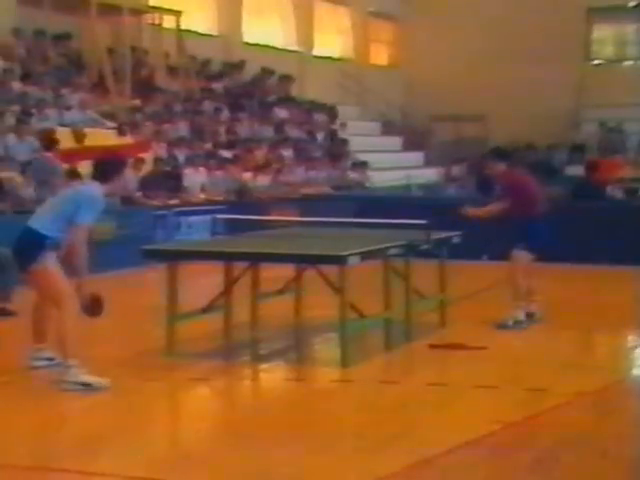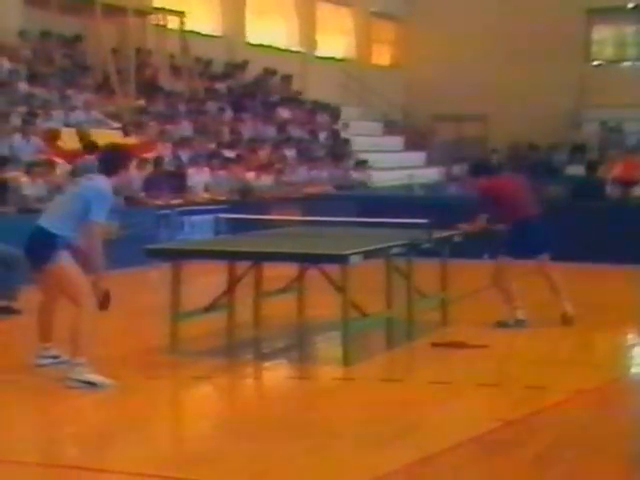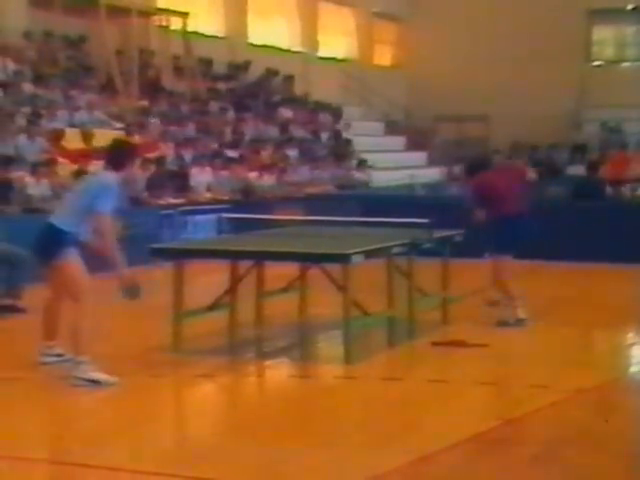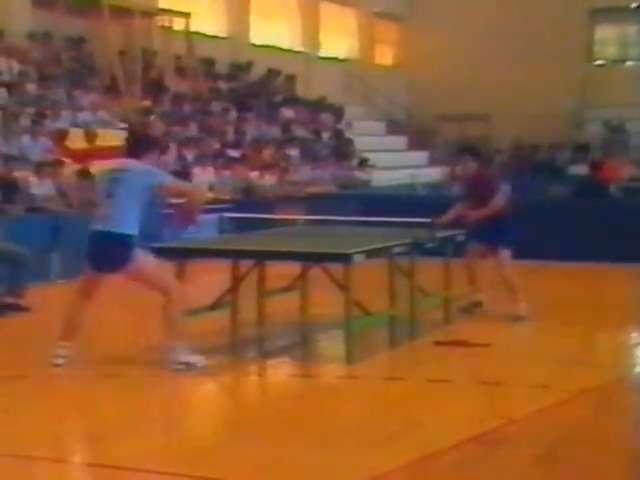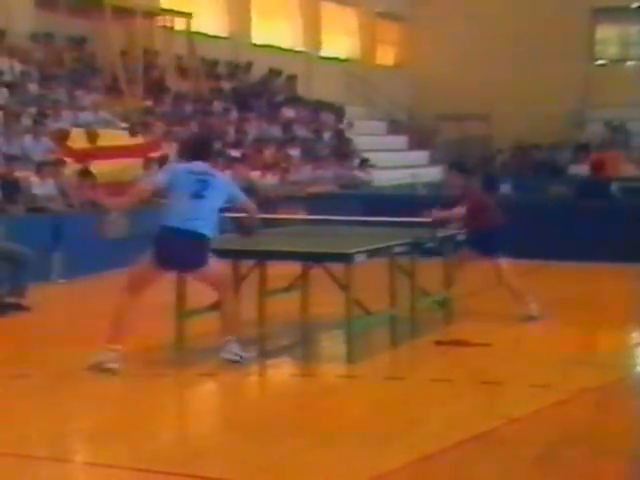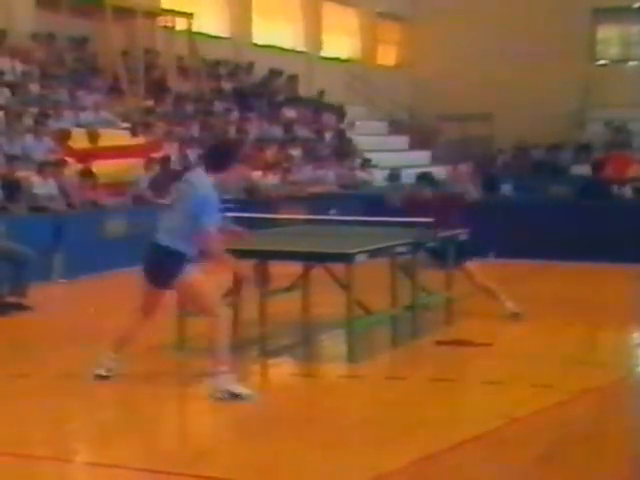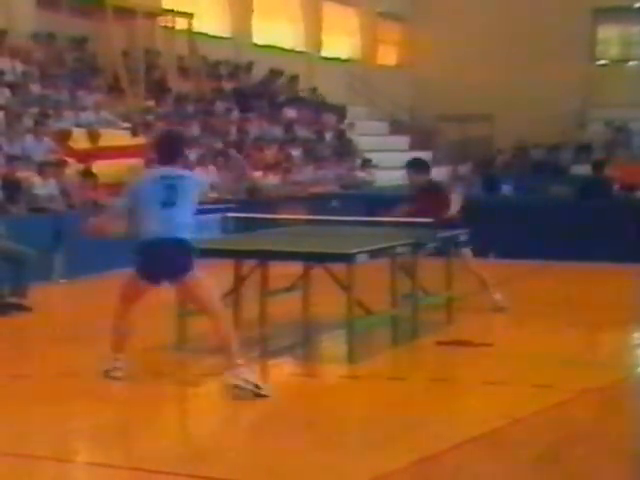
dt=0.5s
person 1, frame 1
left shoulder: (83, 190)
right shoulder: (93, 197)
right elbow: (78, 242)
right wrist: (82, 280)
left hip: (28, 241)
right hip: (37, 246)
left knee: (46, 296)
right knee: (68, 304)
left ankle: (39, 352)
right ankle: (72, 372)
person 1, frame 2
left shoulder: (89, 183)
right shoulder: (103, 192)
right elbow: (94, 239)
left wrist: (84, 251)
right wrist: (98, 277)
left hip: (38, 239)
right hip: (50, 245)
left knee: (51, 295)
right knee: (86, 301)
left ankle: (45, 351)
right ankle: (78, 370)
person 1, frame 3
left shoulder: (96, 180)
right shoulder: (108, 186)
right elbow: (104, 232)
left wrist: (96, 247)
right wrist: (120, 266)
left hip: (49, 236)
right hip: (59, 242)
left knee: (59, 294)
right knee: (83, 301)
left ankle: (50, 348)
right ankle: (82, 367)
person 1, frame 4
left shoulder: (109, 173)
right shoulder: (146, 173)
right elbow: (190, 191)
right wrist: (192, 207)
left hip: (97, 242)
right hip: (121, 244)
left knee: (83, 295)
right knee: (173, 291)
left ankle: (62, 349)
right ankle: (178, 352)
person 1, frame 5
left shoulder: (174, 170)
right shoulder: (222, 180)
left elbow: (144, 189)
right elbow: (250, 209)
left wrist: (115, 204)
right wrist: (253, 220)
left hip: (167, 241)
right hip: (197, 247)
left knee: (129, 294)
right knee: (226, 288)
left ankle: (112, 353)
right ankle: (230, 346)
person 1, frame 6
left shoulder: (194, 179)
right shoulder: (207, 193)
right elbow: (209, 244)
left wrist: (225, 230)
right wrist: (237, 267)
left hip: (157, 255)
right hip: (172, 261)
left knee: (145, 314)
right knee: (219, 315)
left ankle: (109, 362)
right ankle: (222, 379)
person 1, frame 7
left shoulder: (141, 182)
right shoulder: (194, 180)
left elbow: (114, 217)
left wrist: (96, 224)
left hip: (150, 252)
right hip: (179, 253)
left knee: (124, 303)
right knee: (218, 315)
left ankle: (117, 363)
right ankle: (239, 372)
person 2, frame 1
left shoulder: (510, 178)
right shoulder: (516, 176)
left elbow: (500, 207)
right elbow: (504, 205)
left wrist: (475, 212)
right wrist: (483, 210)
left hip: (530, 225)
right hip: (534, 224)
left knee: (516, 270)
right knee: (525, 270)
left ankle: (519, 316)
right ankle: (532, 309)
person 2, frame 2
left shoulder: (488, 189)
right shoulder: (516, 180)
left elbow: (483, 221)
left wrist: (470, 228)
left hip: (519, 229)
right hip: (535, 224)
left knee: (498, 276)
right knee: (547, 271)
left ankle: (518, 315)
right ankle: (567, 310)
person 2, frame 3
left shoulder: (479, 183)
right shoulder: (508, 168)
left elbow: (481, 216)
right elbow: (529, 177)
left wrist: (479, 215)
left hip: (505, 222)
right hip: (517, 218)
left knee: (500, 271)
right knee: (500, 264)
left ankle: (519, 313)
right ankle: (501, 297)
person 2, frame 4
left shoulder: (487, 176)
right shoulder: (470, 180)
left elbow: (500, 201)
right elbow: (463, 204)
left wrist: (478, 214)
right wrist: (445, 219)
left hip: (498, 223)
right hip: (483, 223)
left knee: (504, 268)
right knee: (469, 258)
left ankle: (520, 305)
right ankle: (477, 297)
person 2, frame 5
left shoulder: (471, 193)
right shoulder: (462, 194)
left elbow: (460, 212)
right elbow: (463, 219)
left wrist: (437, 215)
left hip: (492, 234)
right hip: (478, 234)
left knee: (504, 276)
right knee: (455, 263)
left ankle: (530, 306)
person 2, frame 6
left shoulder: (445, 199)
right shoulder: (413, 204)
left hip: (456, 245)
right hip: (436, 248)
left knee: (477, 280)
left ankle: (507, 303)
person 2, frame 7
left shoulder: (435, 187)
right shoulder: (417, 193)
left elbow: (456, 200)
left wrist: (452, 211)
left hip: (450, 228)
left knee: (471, 265)
left ankle: (494, 294)
